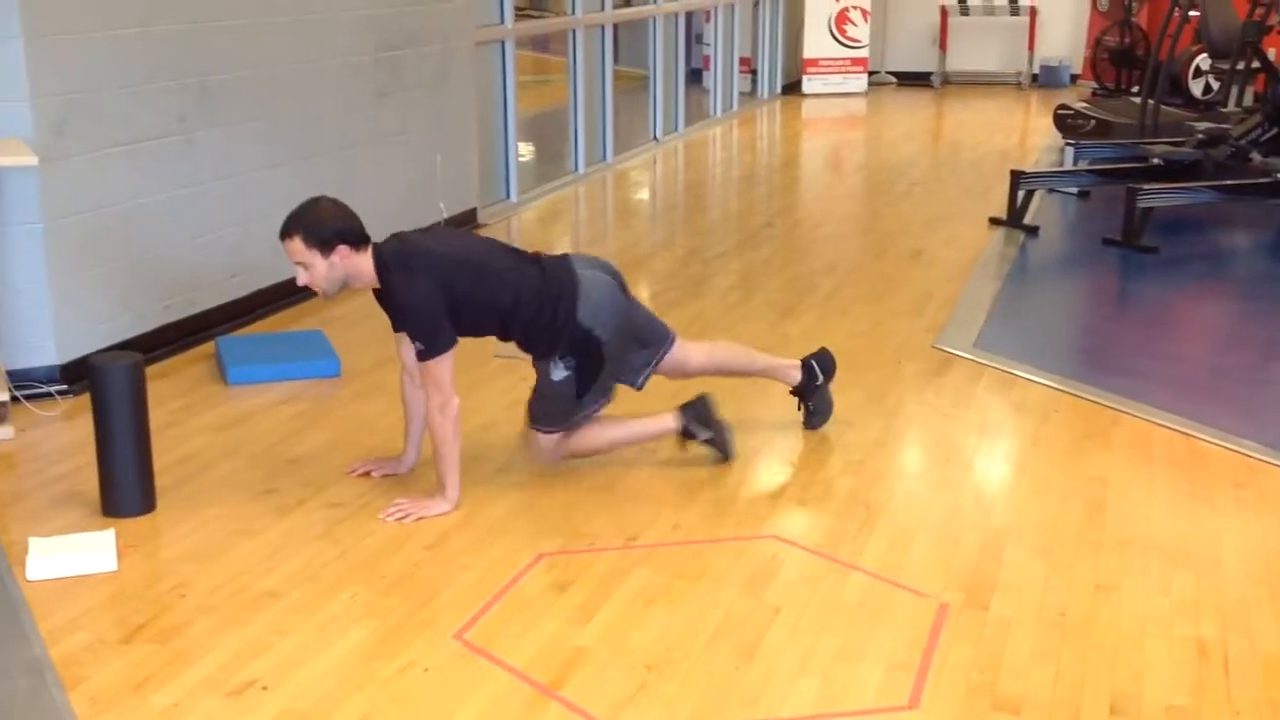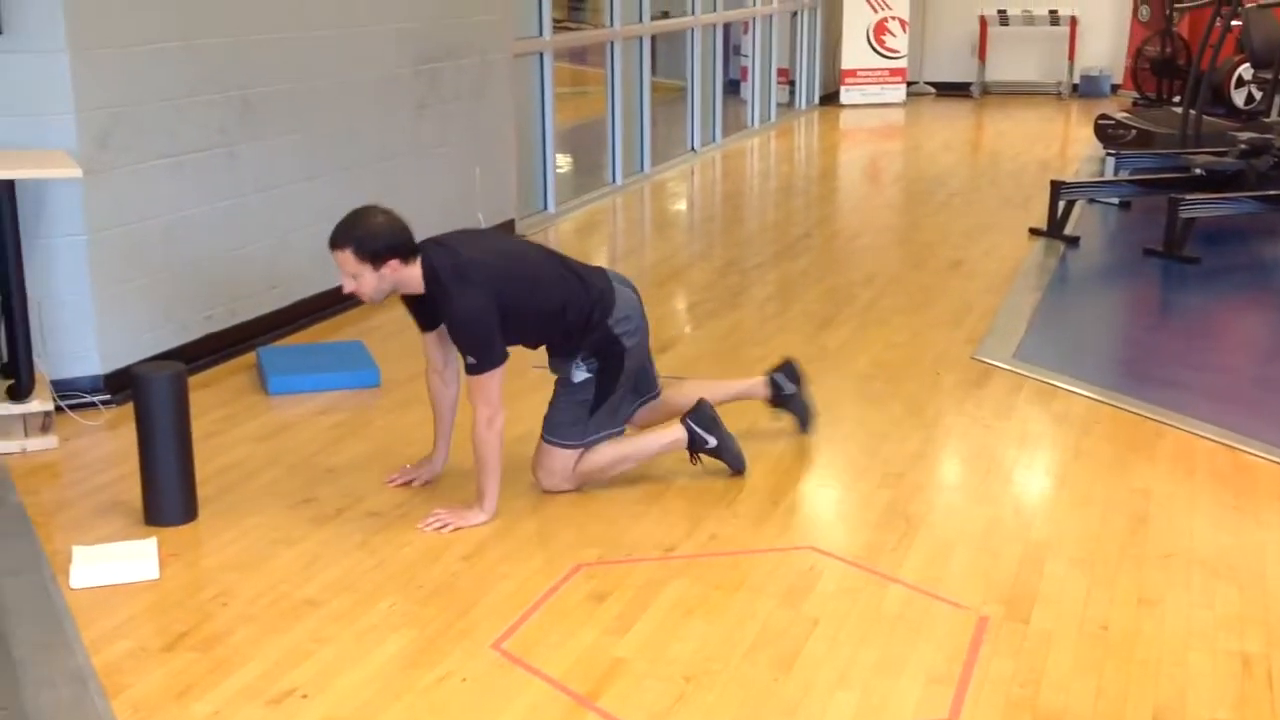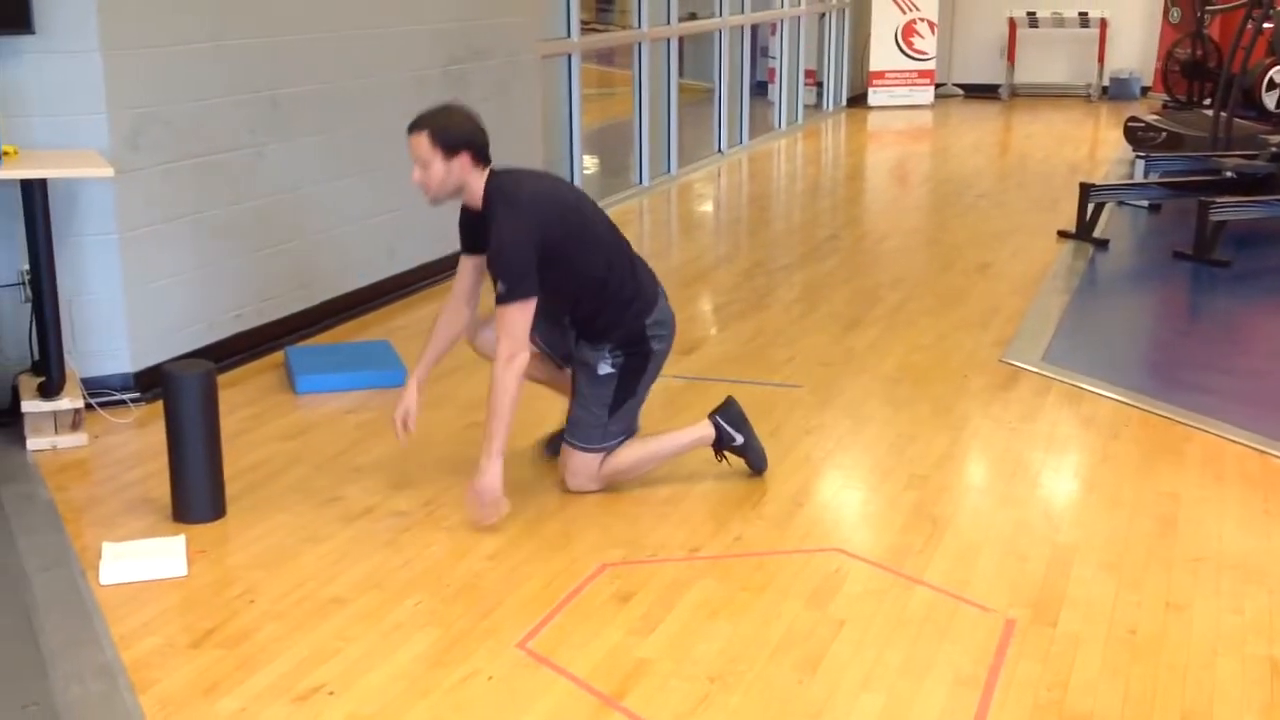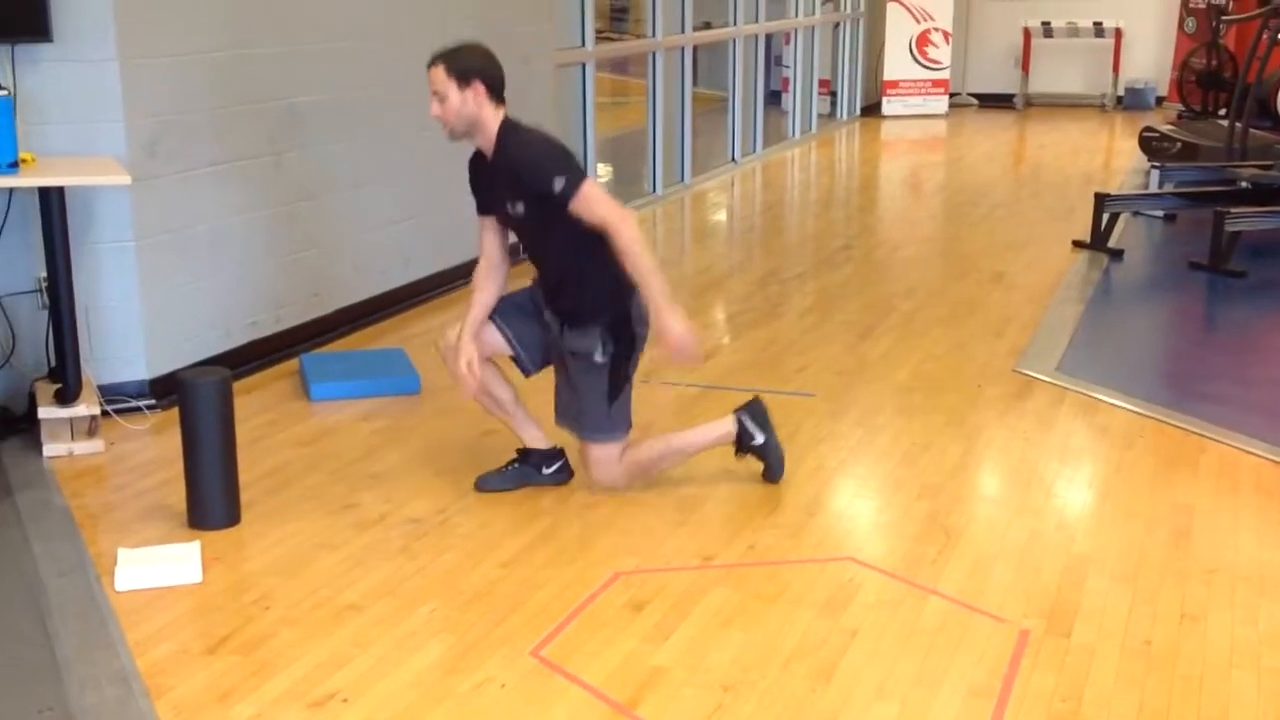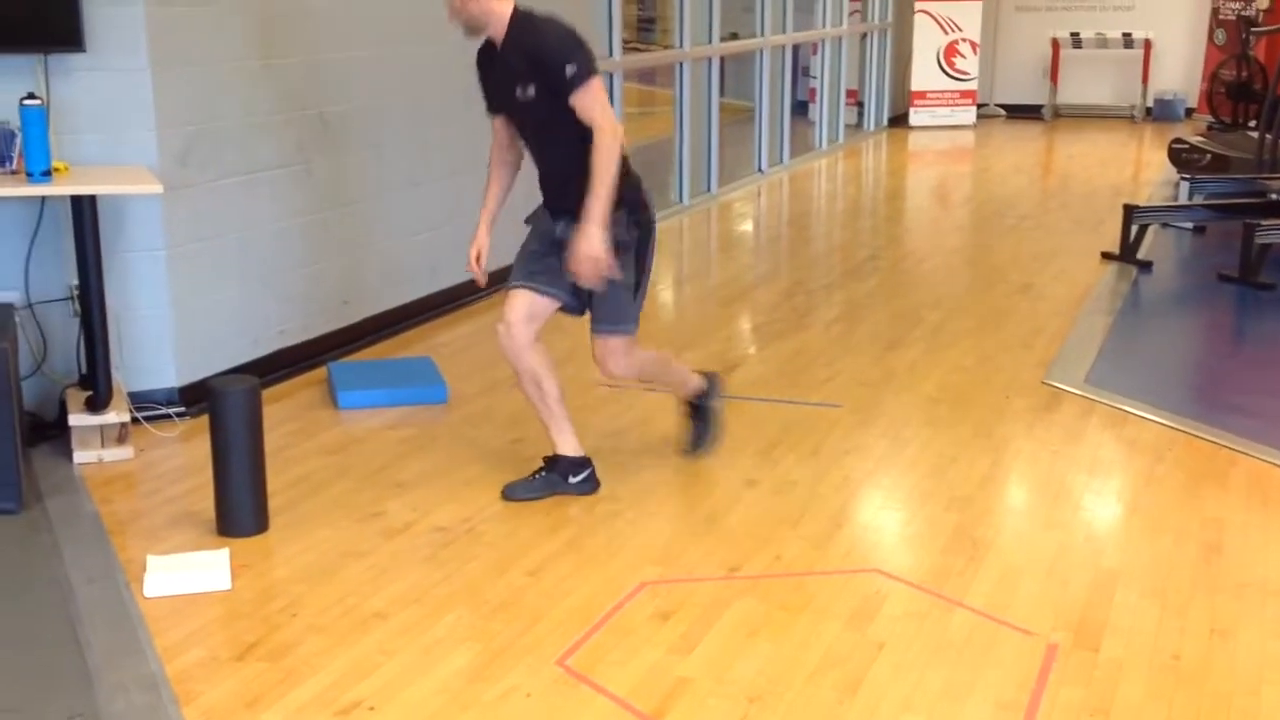
dt=0.4s
person 1, frame 1
left shoulder: (413, 286)
right shoulder: (391, 266)
left elbow: (442, 401)
right elbow: (413, 370)
left wrist: (447, 496)
right wrist: (407, 456)
left hip: (577, 317)
right hip: (584, 283)
left knee: (546, 442)
right knee: (683, 358)
left ankle: (681, 422)
right ankle: (804, 372)
person 1, frame 2
left shoulder: (467, 299)
right shoulder: (428, 272)
left elbow: (488, 413)
right elbow: (441, 370)
left wrist: (487, 506)
right wrist: (438, 458)
left hip: (605, 330)
right hip: (603, 308)
left knee: (554, 475)
right knee: (643, 413)
left ankle: (690, 436)
right ankle: (772, 385)
person 1, frame 3
left shoulder: (512, 225)
right shoulder: (482, 207)
left elbow: (515, 355)
right elbow: (459, 302)
left wrist: (490, 461)
right wrist: (414, 383)
left hip: (631, 330)
left knee: (582, 475)
right knee: (482, 336)
left ankle: (714, 430)
right ankle: (587, 398)
person 1, frame 4
left shoulder: (531, 156)
right shoulder: (483, 168)
left elbow: (618, 223)
right elbow: (493, 262)
left wrist: (662, 312)
right wrist: (467, 334)
left hip: (601, 319)
left knee: (608, 471)
right knee: (458, 349)
left ankle: (741, 428)
right ankle: (543, 456)
person 1, frame 5
left shoulder: (546, 43)
right shoulder: (491, 60)
left elbow: (607, 129)
left wrist: (595, 226)
right wrist: (484, 226)
left hip: (614, 218)
right hip: (557, 219)
left knee: (616, 362)
right knee: (514, 328)
left ankle: (699, 390)
right ankle: (571, 464)
